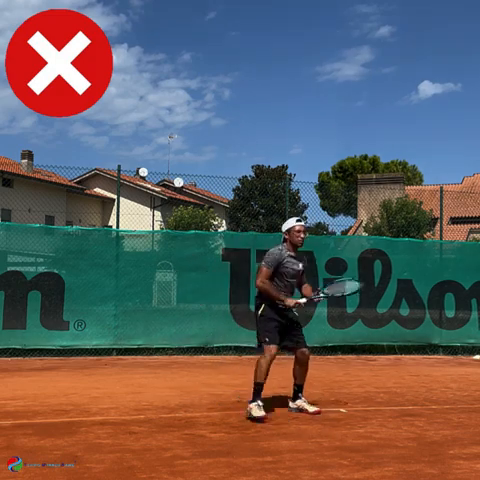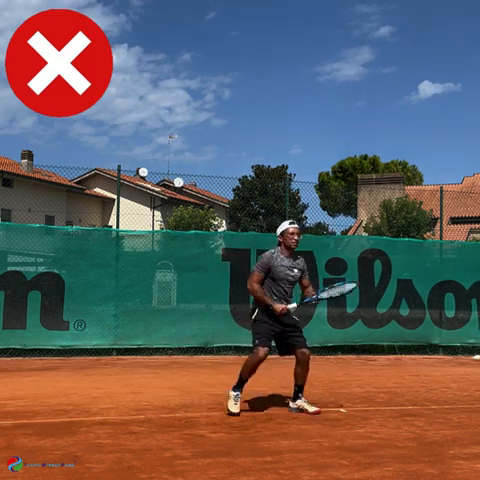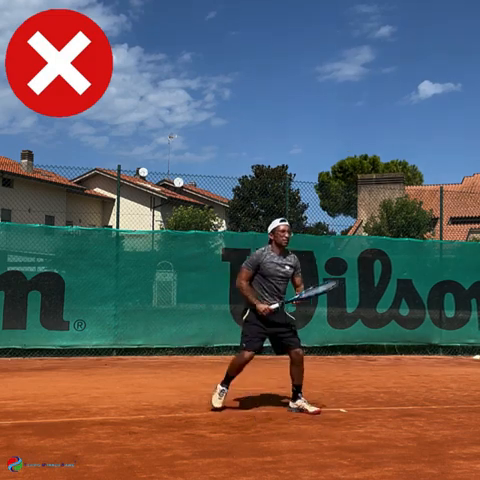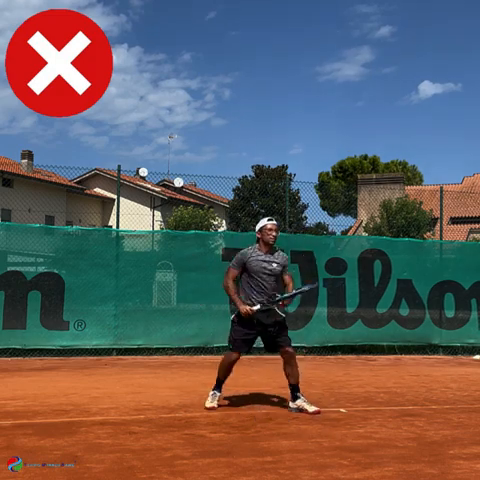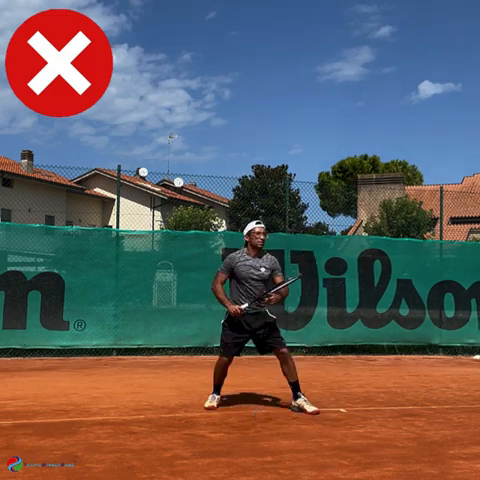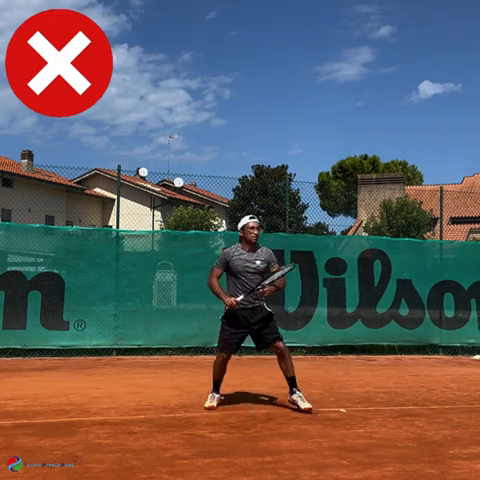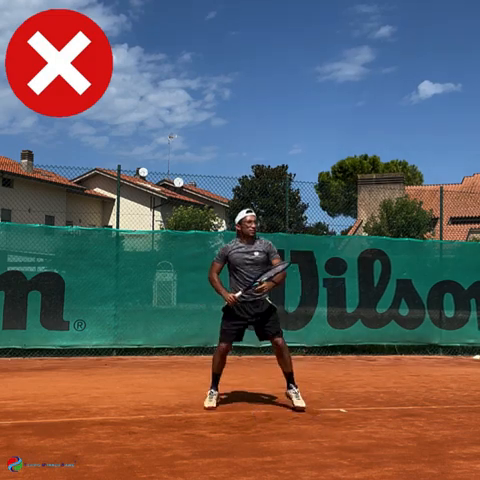
dt=0.1s
person 1, frame 1
left shoulder: (299, 258)
right shoulder: (276, 253)
left elbow: (302, 284)
right elbow: (260, 282)
left wrist: (312, 294)
right wrist: (284, 299)
left hip: (286, 312)
right hip: (268, 309)
left knee: (303, 353)
right knee: (271, 350)
left ankle: (297, 399)
right ankle: (255, 401)
person 1, frame 2
left shoulder: (300, 262)
right shoulder: (269, 258)
left elbow: (307, 287)
right elbow: (252, 285)
left wrist: (312, 297)
right wrist: (273, 304)
left hip: (285, 316)
right hip: (264, 314)
left knee: (304, 354)
right knee: (260, 353)
left ankle: (297, 399)
right ankle: (236, 391)
person 1, frame 3
left shoulder: (293, 259)
right shoulder: (258, 255)
left elbow: (299, 285)
right elbow: (241, 282)
right wrist: (258, 304)
left hip: (280, 315)
right hip: (257, 315)
left knee: (297, 354)
right knee: (246, 355)
left ankle: (297, 399)
right ankle: (223, 387)
person 1, frame 4
left shoulder: (282, 257)
right shoulder: (245, 254)
left elbow: (289, 284)
right elbow: (228, 281)
left wrist: (288, 296)
right wrist: (240, 304)
left hip: (271, 313)
right hip: (247, 315)
left knee: (288, 352)
right knee: (233, 355)
left ankle: (296, 399)
right ankle: (216, 391)
person 1, frame 5
left shoulder: (271, 260)
right shoulder: (233, 259)
left elbow: (283, 286)
right elbow: (216, 284)
left wrist: (278, 296)
right wrist: (228, 304)
left hip: (262, 317)
right hip: (238, 317)
left knee: (283, 353)
right knee: (225, 358)
left ankle: (298, 398)
right ankle: (215, 394)
person 1, frame 6
left shoulder: (266, 253)
right shoulder: (228, 254)
left elbow: (280, 280)
right elbow: (212, 279)
left wrist: (272, 288)
right wrist: (225, 298)
left hip: (260, 311)
right hip: (235, 313)
left knee: (280, 348)
right knee: (223, 355)
left ankle: (294, 393)
right ankle: (215, 393)
person 1, frame 7
left shoulder: (266, 245)
right shoulder: (228, 248)
left elbow: (280, 271)
right elbow: (212, 273)
left wrist: (271, 283)
right wrist: (224, 293)
left hip: (262, 305)
right hip: (237, 306)
left knee: (279, 343)
right knee: (223, 347)
left ankle: (292, 389)
right ankle: (214, 390)
